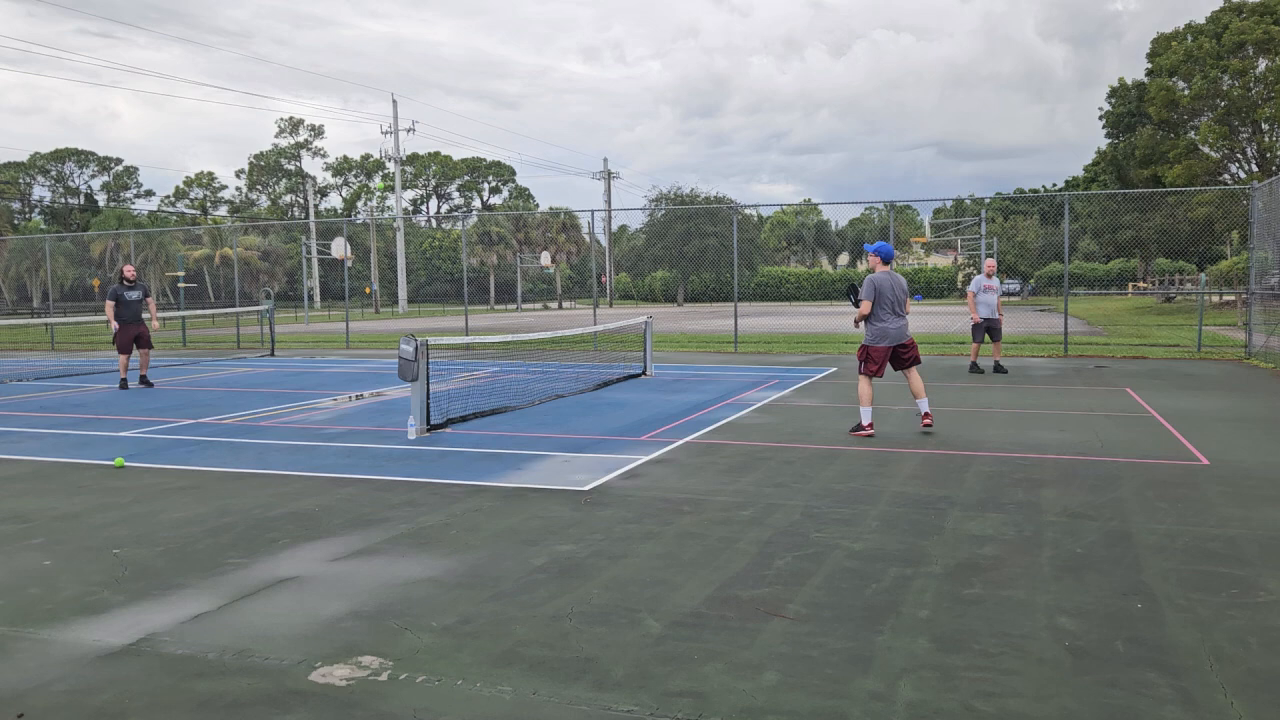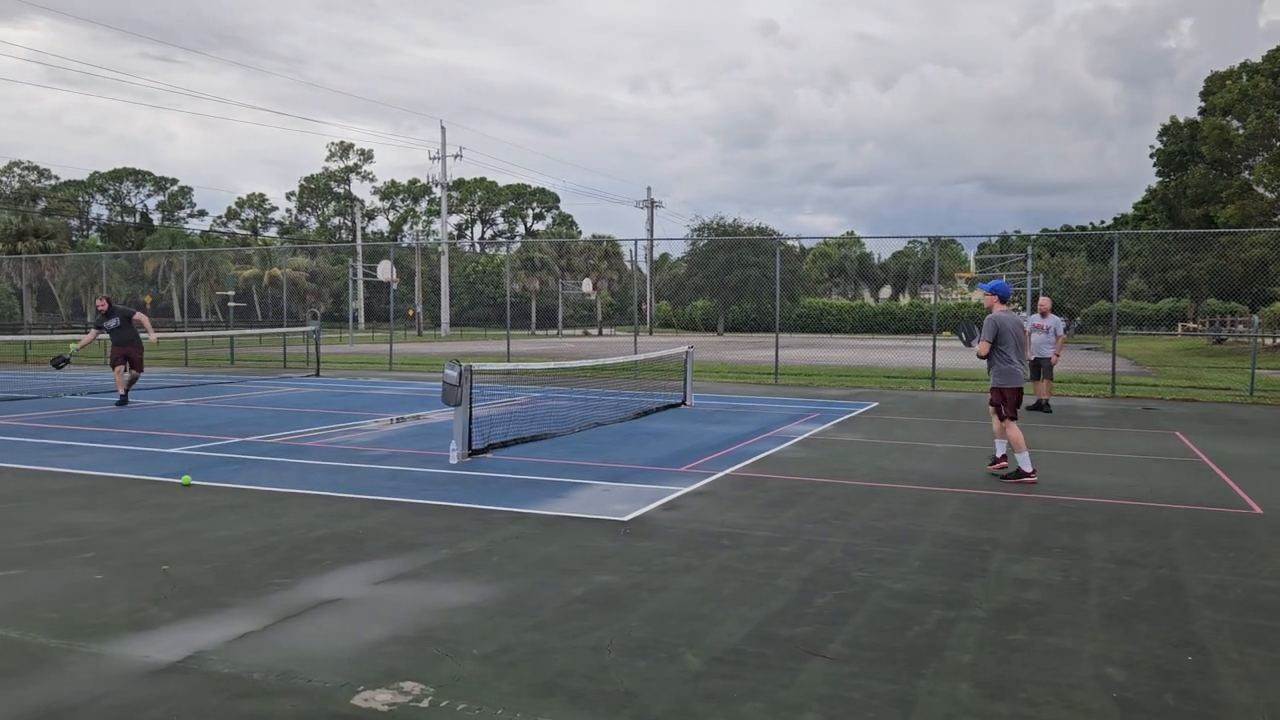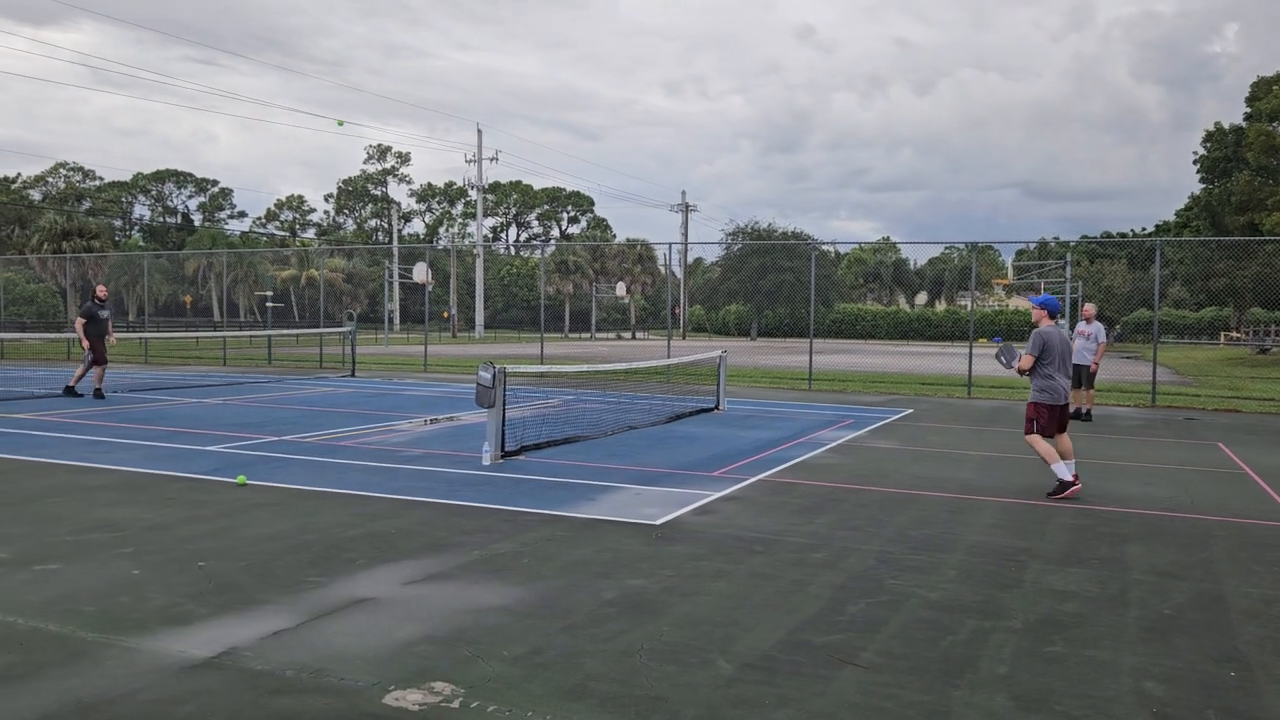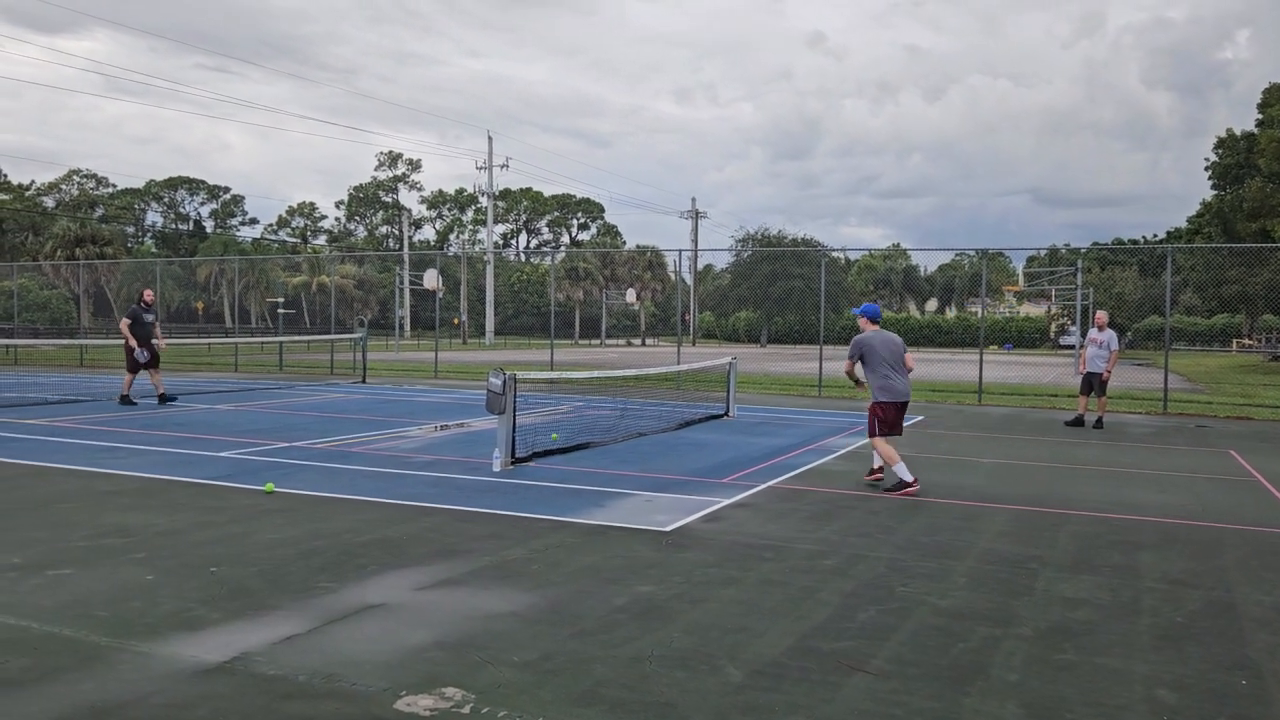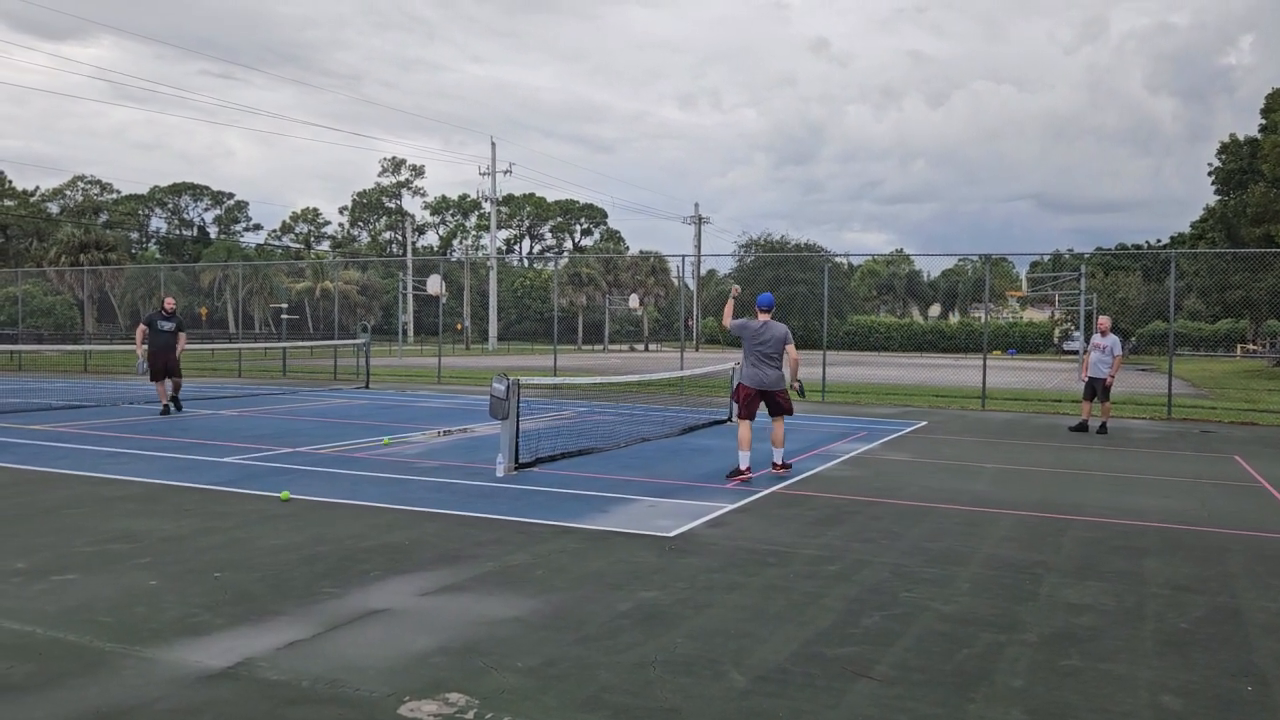
dt=1s
person 1, frame 1
left shoulder: (872, 280)
right shoulder: (901, 280)
left elbow: (865, 310)
right elbow: (907, 309)
left wrist: (857, 319)
left hip: (877, 338)
right hip: (901, 335)
left knee: (865, 378)
right knee: (911, 372)
left ankle: (866, 424)
right ankle: (926, 413)
person 1, frame 2
left shoulder: (993, 319)
right shoulder: (1017, 319)
left elbow: (983, 351)
left wrist: (978, 349)
left hip: (1003, 378)
right hip: (1016, 375)
left knee: (1008, 423)
right knee: (994, 411)
left ankle: (1027, 470)
right ankle: (1000, 455)
person 1, frame 3
left shoulder: (1040, 334)
right shoulder: (1063, 335)
left elbow: (1026, 365)
left wrist: (1019, 368)
right wrist: (1033, 370)
left hip: (1044, 395)
right hip: (1062, 393)
left knee: (1034, 437)
right knee: (1060, 433)
left ankle: (1068, 480)
right ankle: (1071, 475)
person 1, frame 4
left shoulder: (860, 340)
right shoulder: (896, 338)
left elbow: (848, 369)
right elbow: (910, 366)
left wrist: (857, 381)
left hip: (885, 395)
right hip: (903, 393)
left knee: (877, 439)
right knee: (881, 432)
left ankle: (909, 481)
right ankle: (878, 468)
person 1, frame 5
left shoulder: (746, 326)
right shoulder: (782, 329)
left elbow: (726, 321)
right elbow: (794, 357)
left wrist: (732, 297)
right wrist: (794, 380)
left hip: (750, 383)
right hip: (775, 384)
left knee: (744, 423)
right knee: (778, 421)
left ankle: (744, 468)
right ankle: (778, 463)
